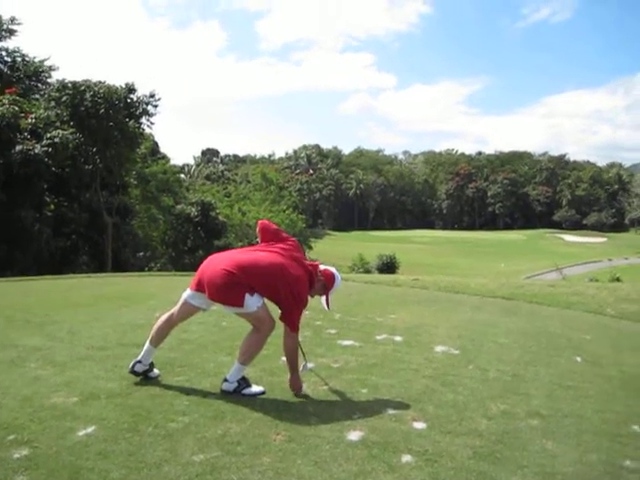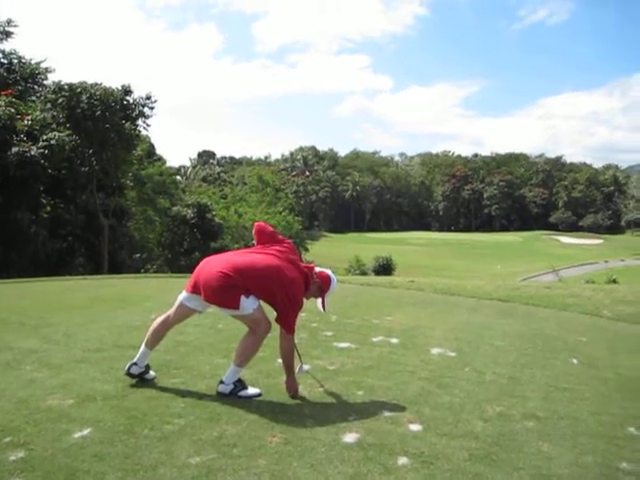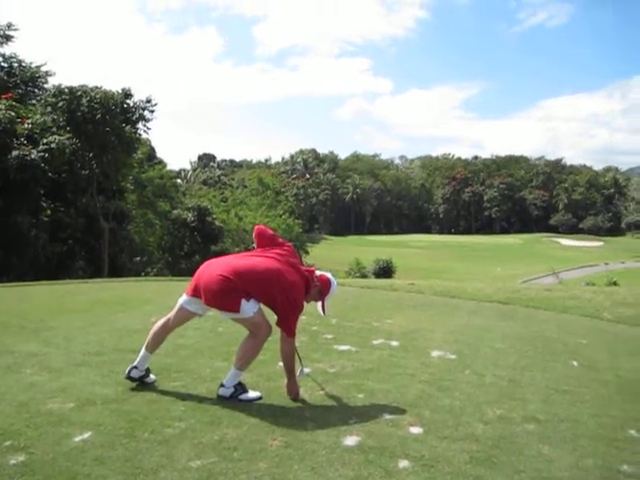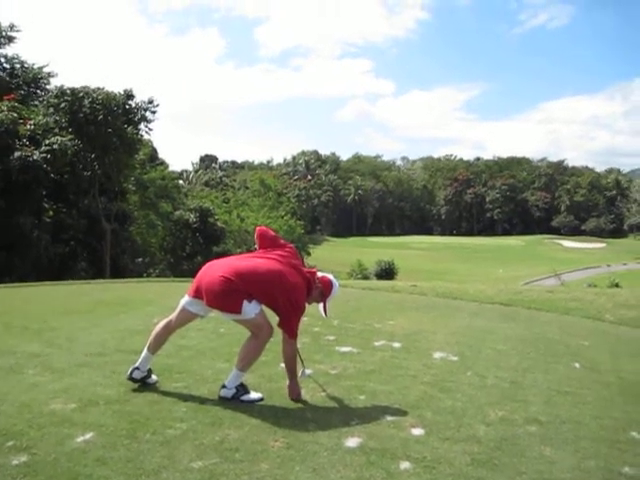
dt=0.1s
person 1, frame 1
left shoulder: (292, 247)
right shoulder: (299, 288)
left elbow: (262, 225)
right elbow: (290, 334)
right wrist: (294, 375)
left hip: (211, 264)
right hip: (228, 279)
left knee: (176, 315)
right knee: (265, 324)
left ankle: (142, 363)
right ankle: (233, 381)
person 1, frame 2
left shoulder: (288, 249)
right shoulder: (294, 290)
left elbow: (258, 227)
right elbow: (286, 336)
right wrist: (290, 377)
left hip: (207, 266)
right hip: (224, 281)
left knee: (172, 317)
right knee: (261, 326)
left ankle: (138, 365)
right ankle: (229, 383)
person 1, frame 3
left shoulder: (288, 252)
right shoulder: (295, 294)
left elbow: (258, 230)
right elbow: (287, 339)
right wrist: (291, 380)
left hip: (208, 269)
right hip: (224, 284)
left knee: (172, 320)
right knee: (261, 329)
left ankle: (138, 368)
right ankle: (229, 387)
person 1, frame 4
left shoulder: (290, 253)
right shoulder: (297, 295)
left elbow: (260, 231)
right elbow: (289, 341)
right wrist: (293, 381)
left hip: (209, 271)
right hip: (226, 286)
left knee: (173, 322)
right knee: (263, 331)
left ankle: (140, 369)
right ankle: (231, 388)
